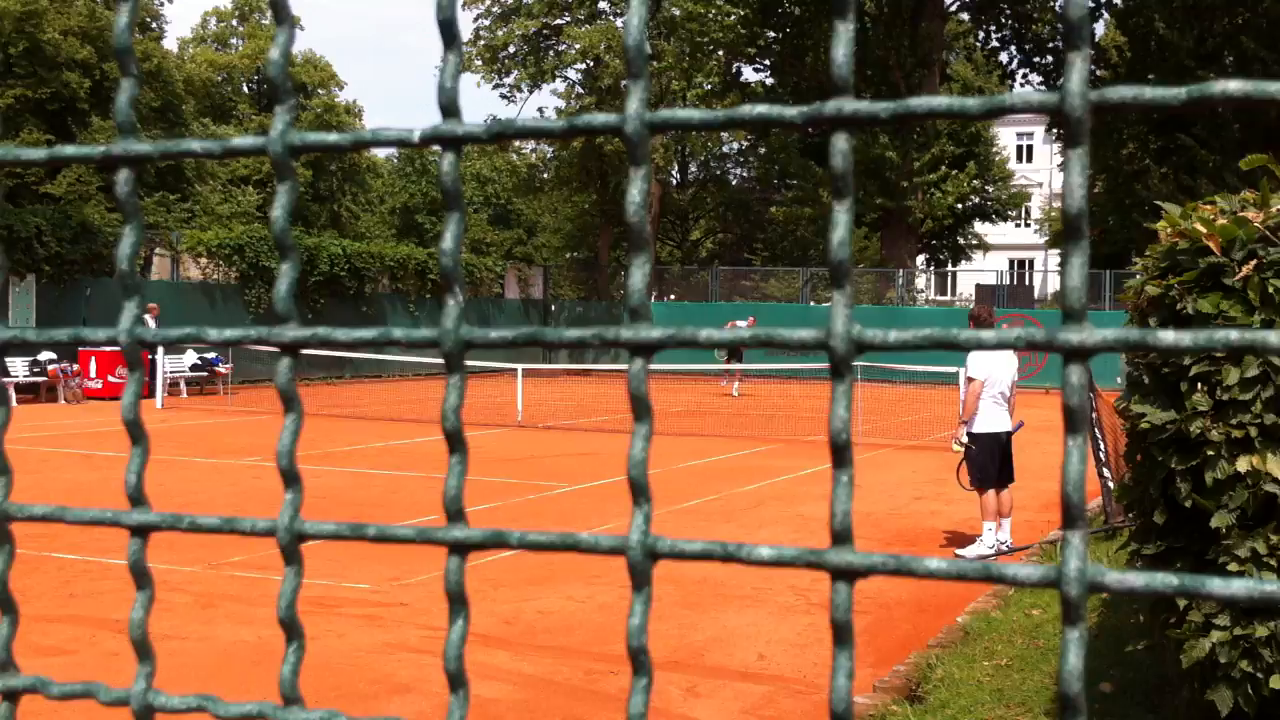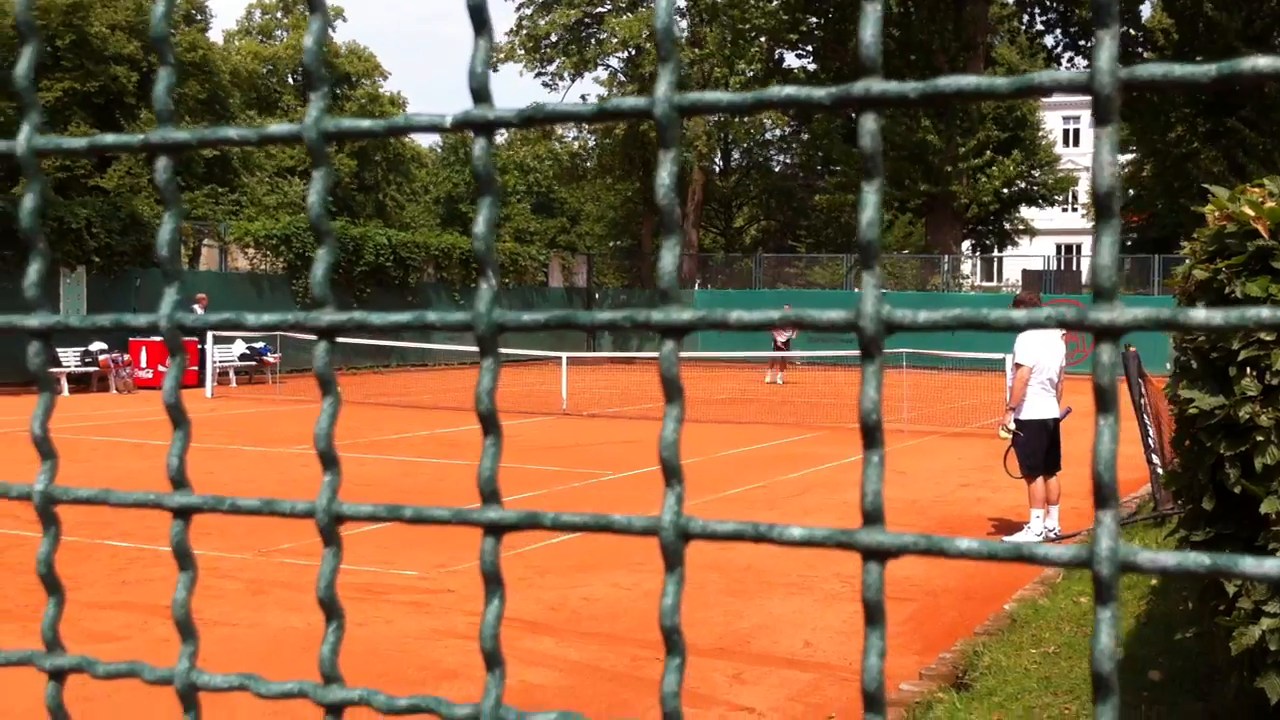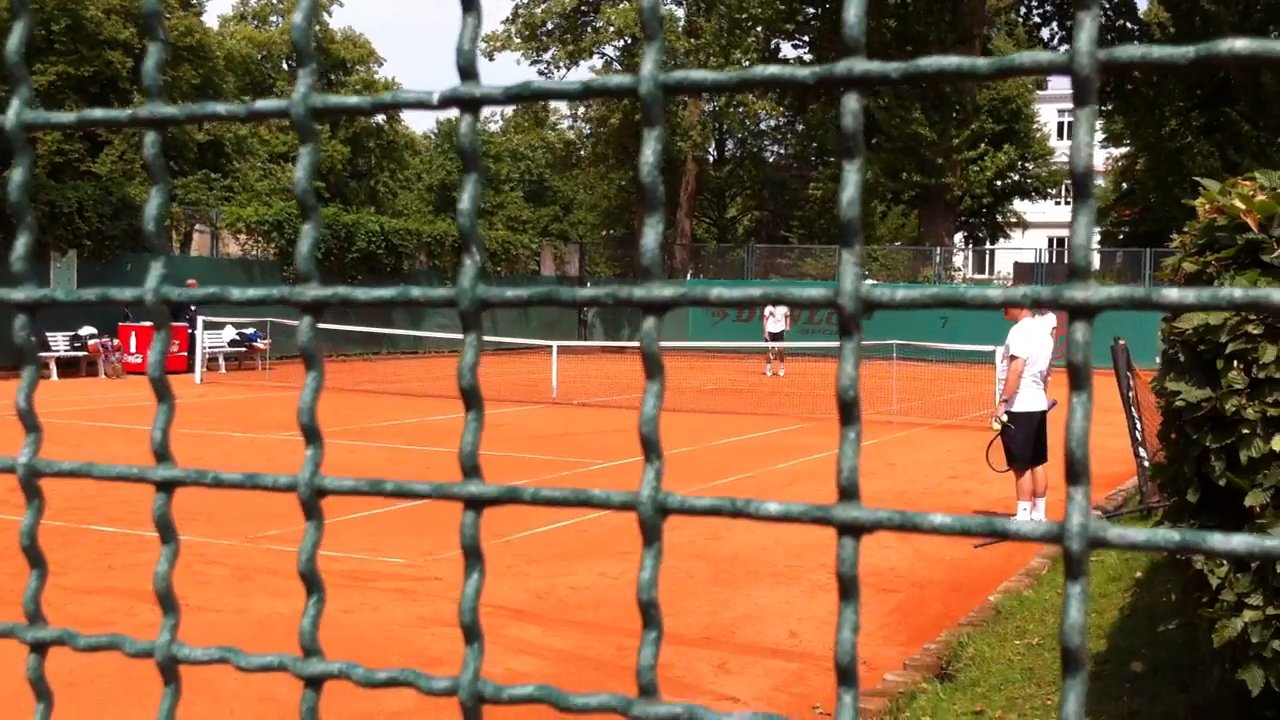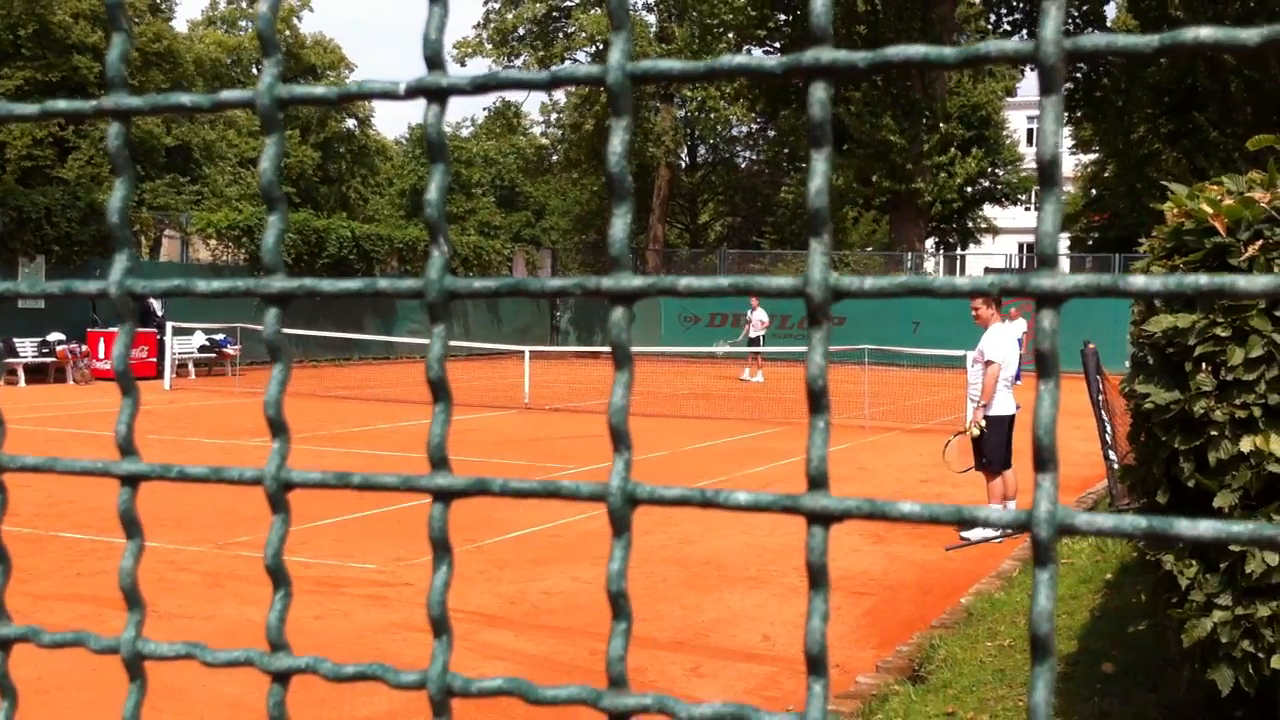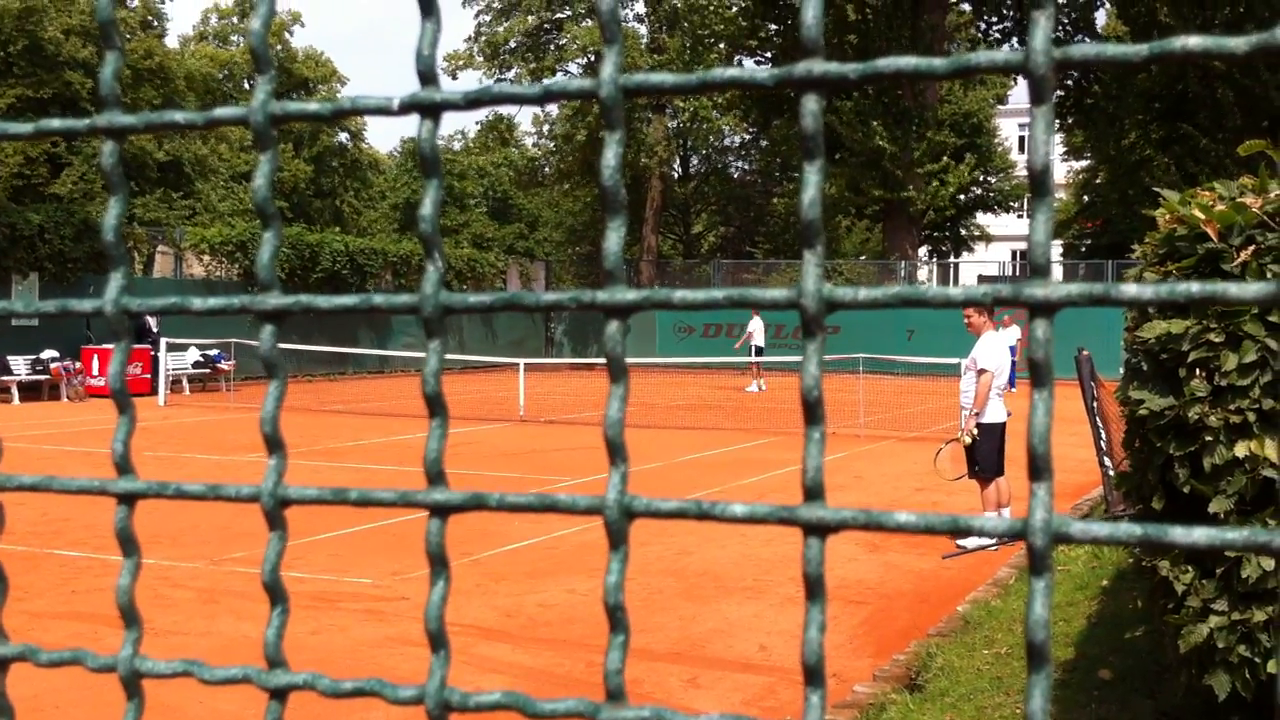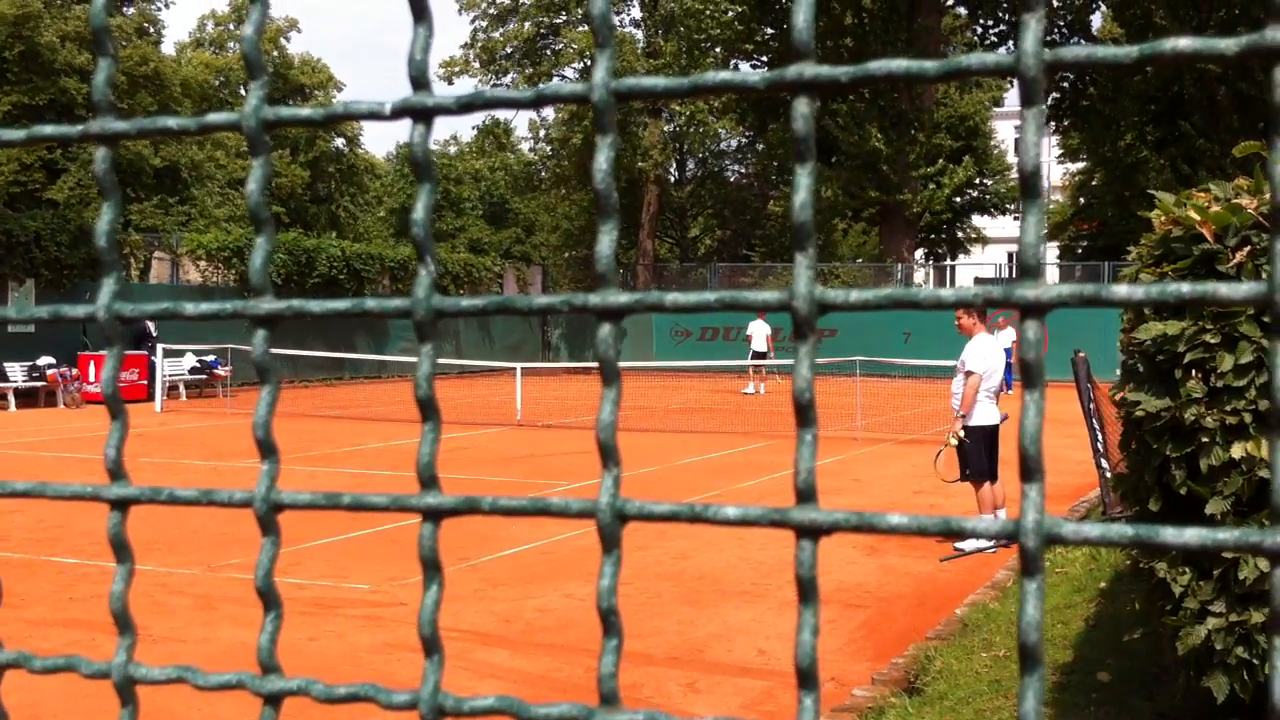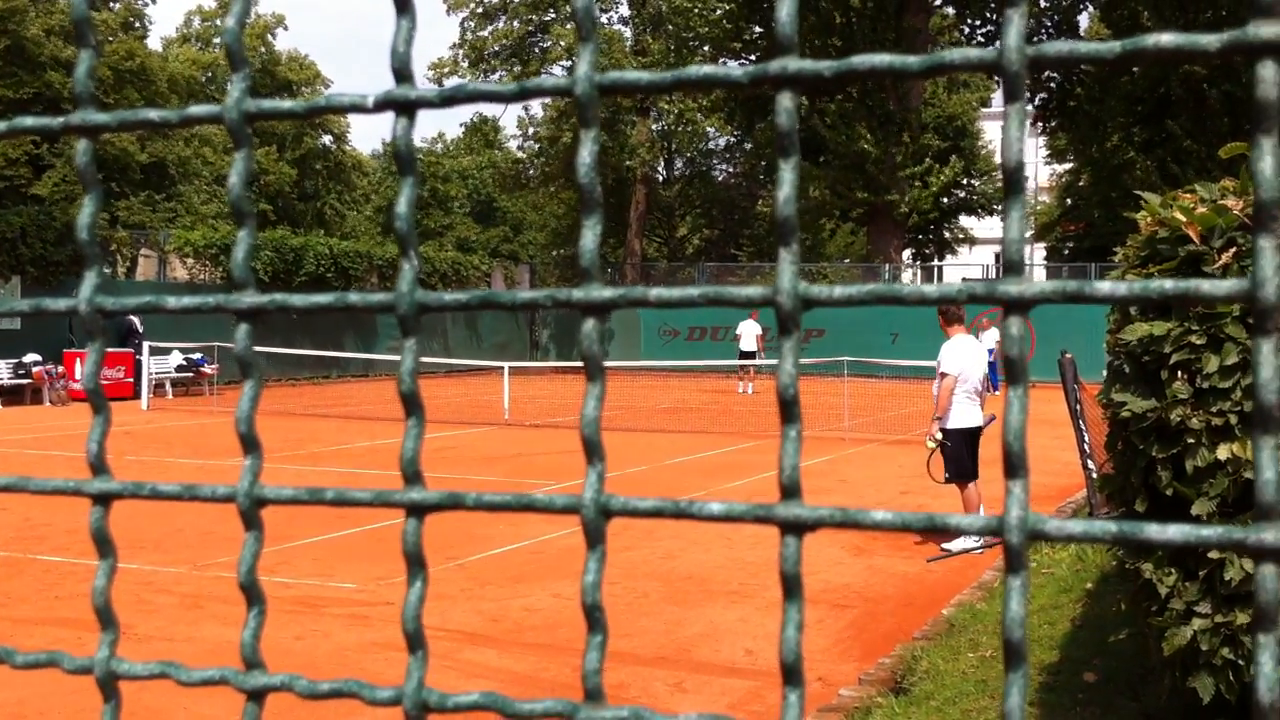
dt=0.4s
person 1, frame 1
left shoulder: (979, 353)
right shoulder: (1008, 353)
left elbow: (974, 391)
right elbow: (1012, 392)
left wrist: (962, 423)
left hip: (982, 428)
right hip: (1003, 427)
left knee: (986, 486)
right knee: (1002, 484)
left ankle: (988, 542)
right ankle: (1004, 538)
person 1, frame 2
left shoulder: (1027, 339)
right shoulder: (1056, 338)
left elbow: (1021, 377)
right elbow: (1060, 378)
left wrist: (1009, 410)
left hip: (1029, 415)
right hip: (1051, 413)
left knee: (1033, 474)
right knee: (1050, 472)
left ankle: (1035, 529)
right ankle: (1051, 525)
person 1, frame 3
left shoulder: (1020, 331)
right shoulder: (1042, 330)
left elbow: (1016, 369)
left wrist: (1002, 402)
left hip: (1019, 407)
right hip: (1037, 404)
left knee: (1021, 466)
right knee: (1037, 463)
left ankle: (1022, 520)
right ankle: (1038, 516)
person 1, frame 4
left shoulder: (993, 336)
right shoulder: (1006, 334)
left elbow: (992, 373)
left wrist: (980, 408)
left hip: (991, 411)
right hip: (1004, 409)
left knee: (991, 470)
right knee: (1005, 467)
left ankle: (992, 526)
person 1, frame 5
left shoulder: (986, 343)
right shoulder: (998, 342)
left elbow: (985, 381)
left wrist: (972, 416)
left hip: (983, 419)
right hip: (995, 417)
left knee: (985, 477)
right knee: (997, 474)
left ankle: (988, 534)
person 1, frame 6
left shoulder: (976, 346)
right shoulder: (994, 345)
left elbow: (973, 384)
left wrist: (959, 417)
left hip: (974, 421)
right hip: (989, 419)
left knee: (979, 479)
right knee: (991, 478)
left ankle: (986, 536)
person 1, frame 7
left shoulder: (951, 347)
right shoulder: (977, 346)
left elbow: (946, 387)
left wrist: (935, 420)
left hip: (955, 423)
right hip: (972, 420)
left knee: (963, 480)
right knee: (969, 479)
left ankle: (973, 536)
